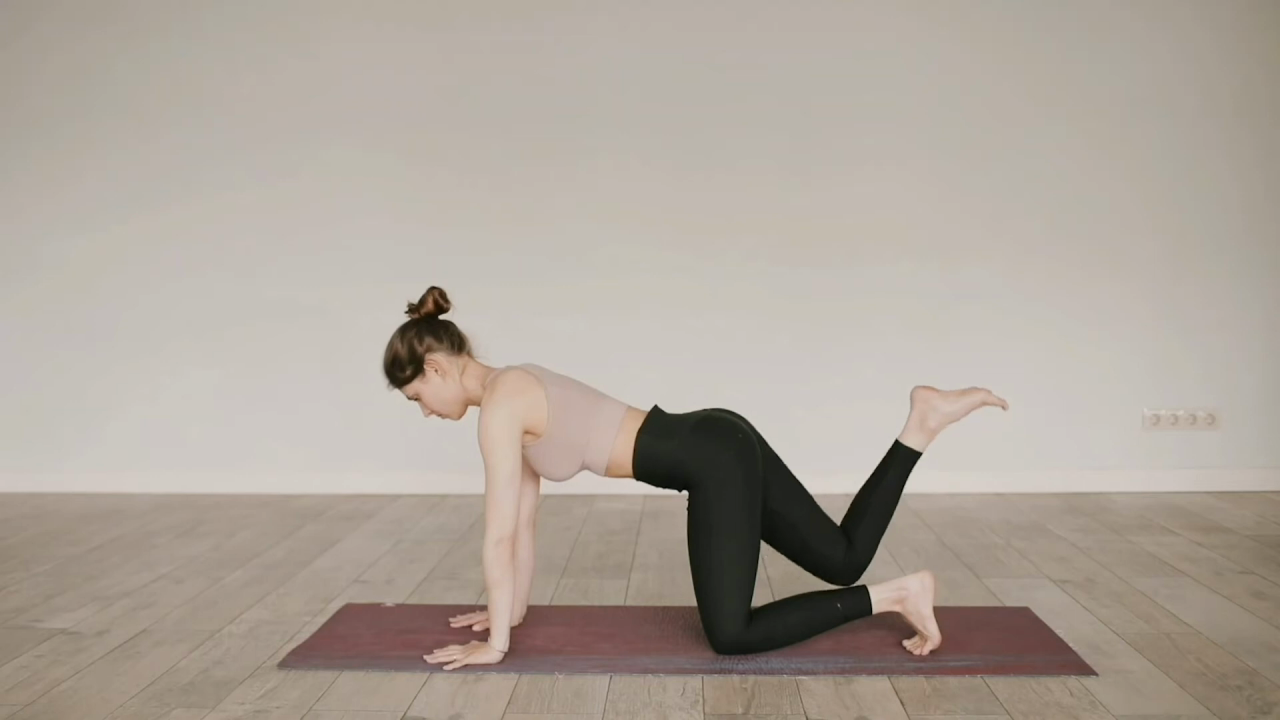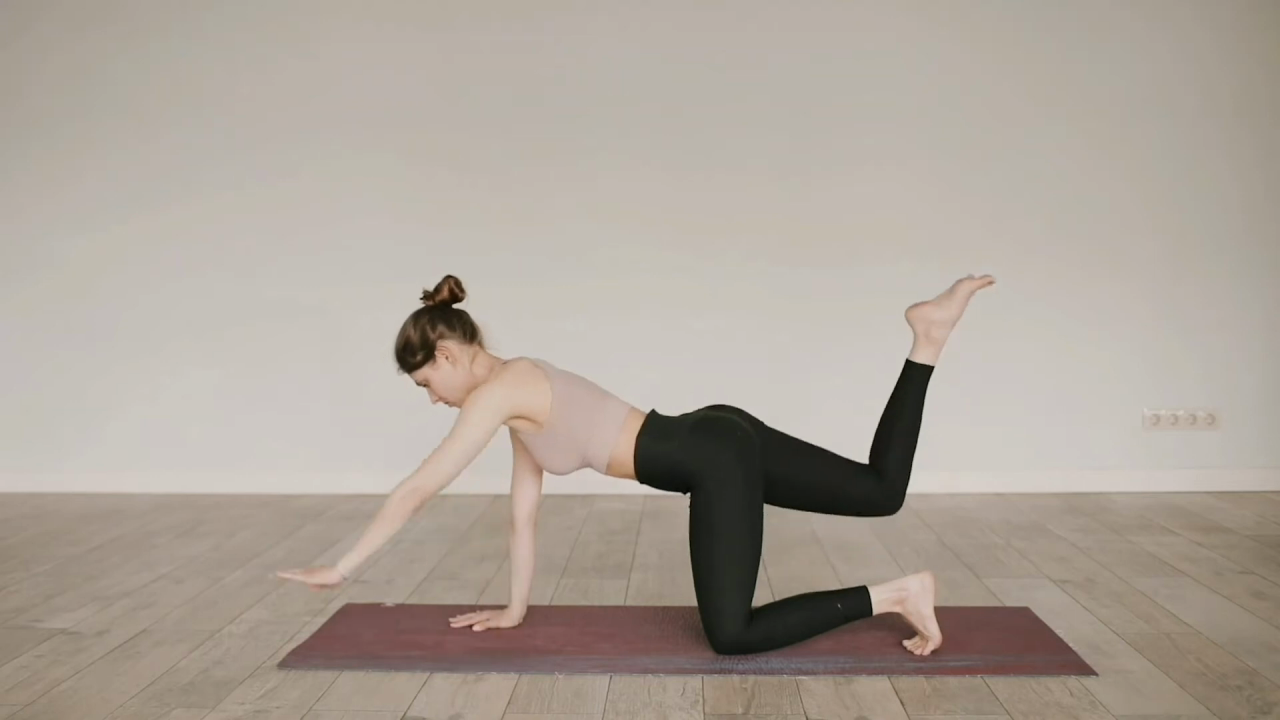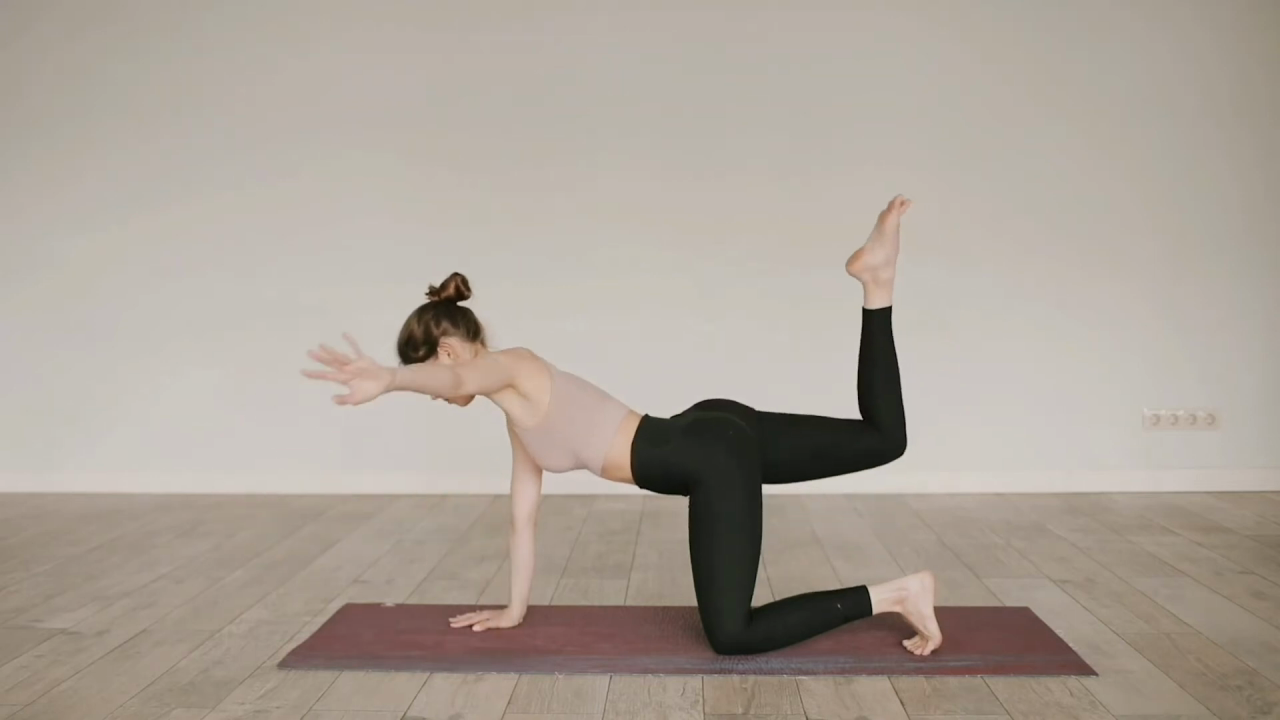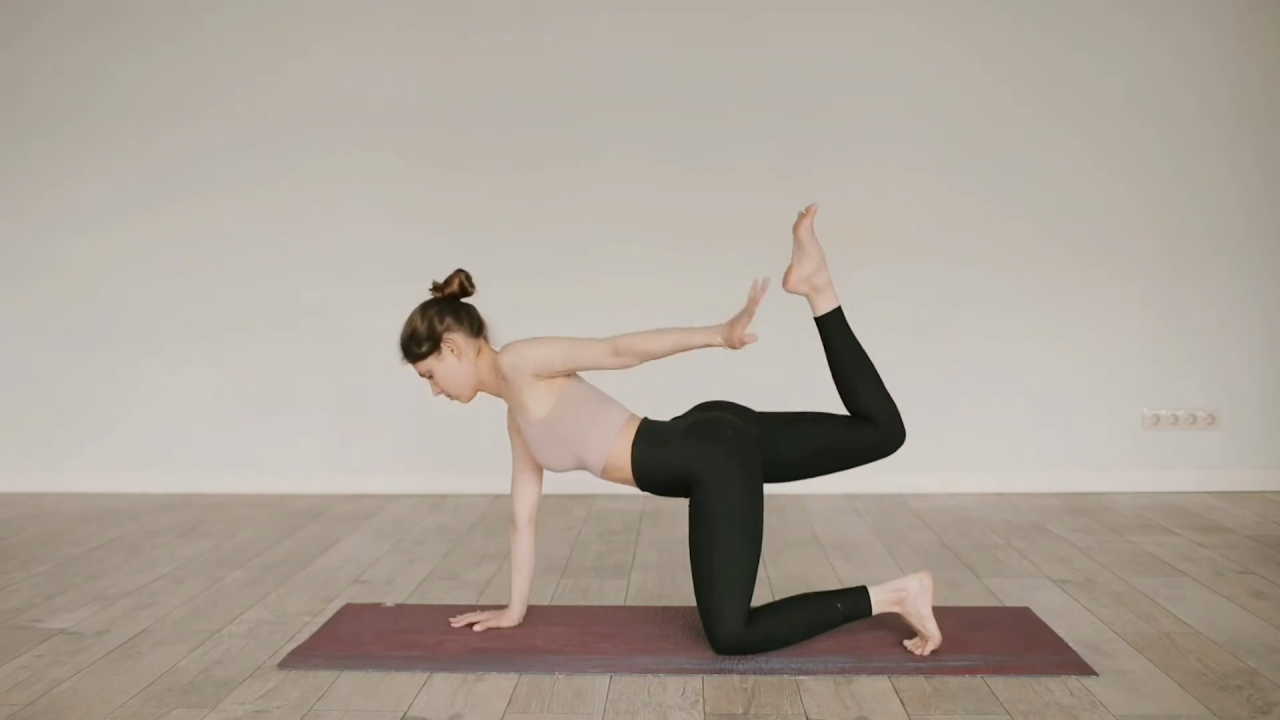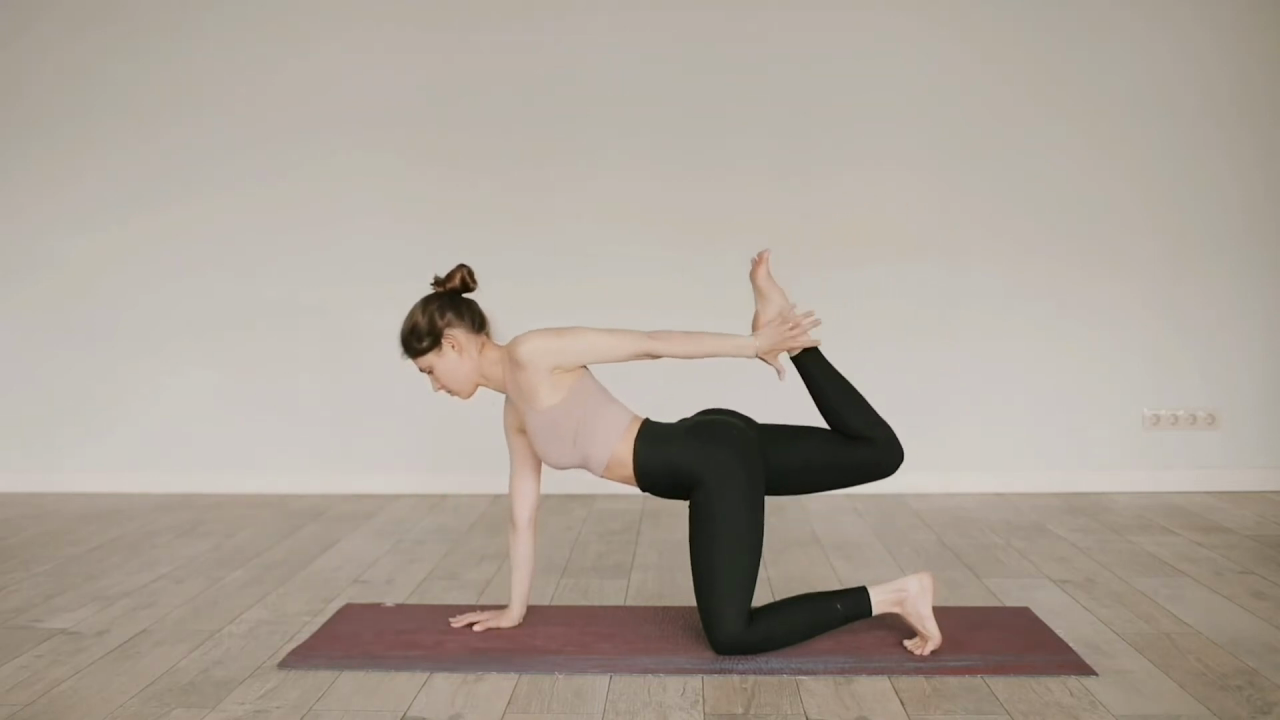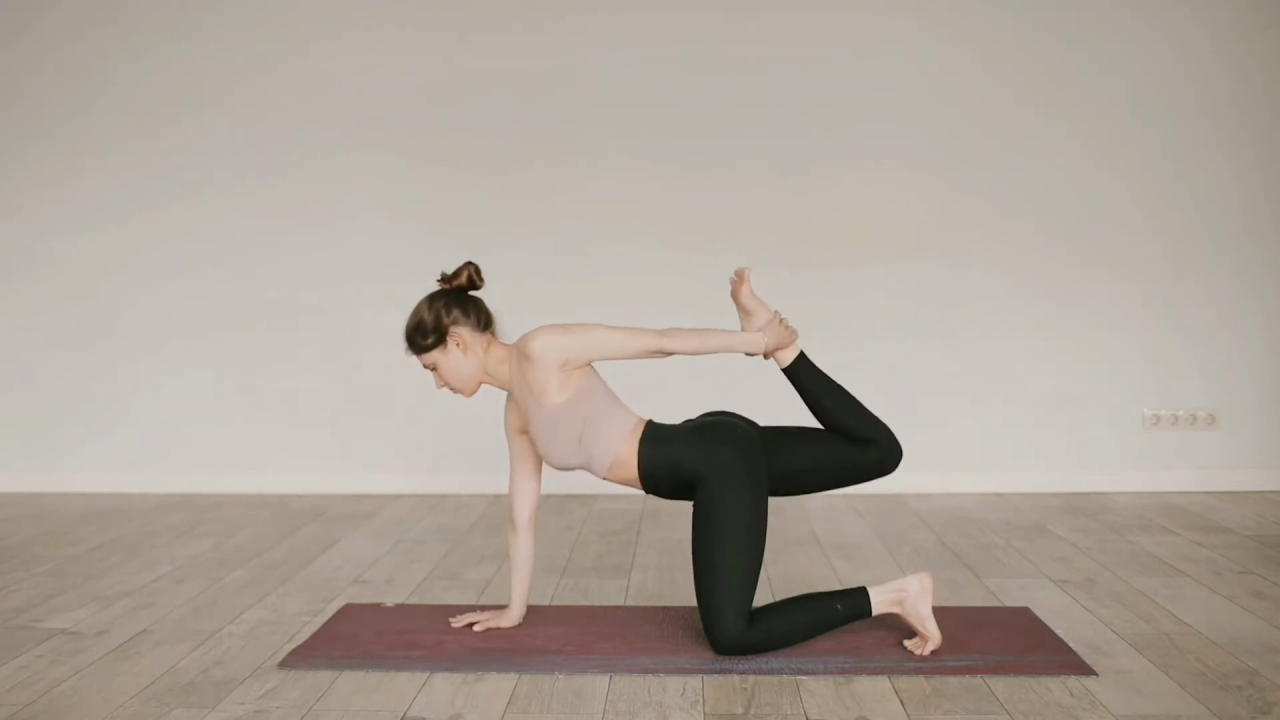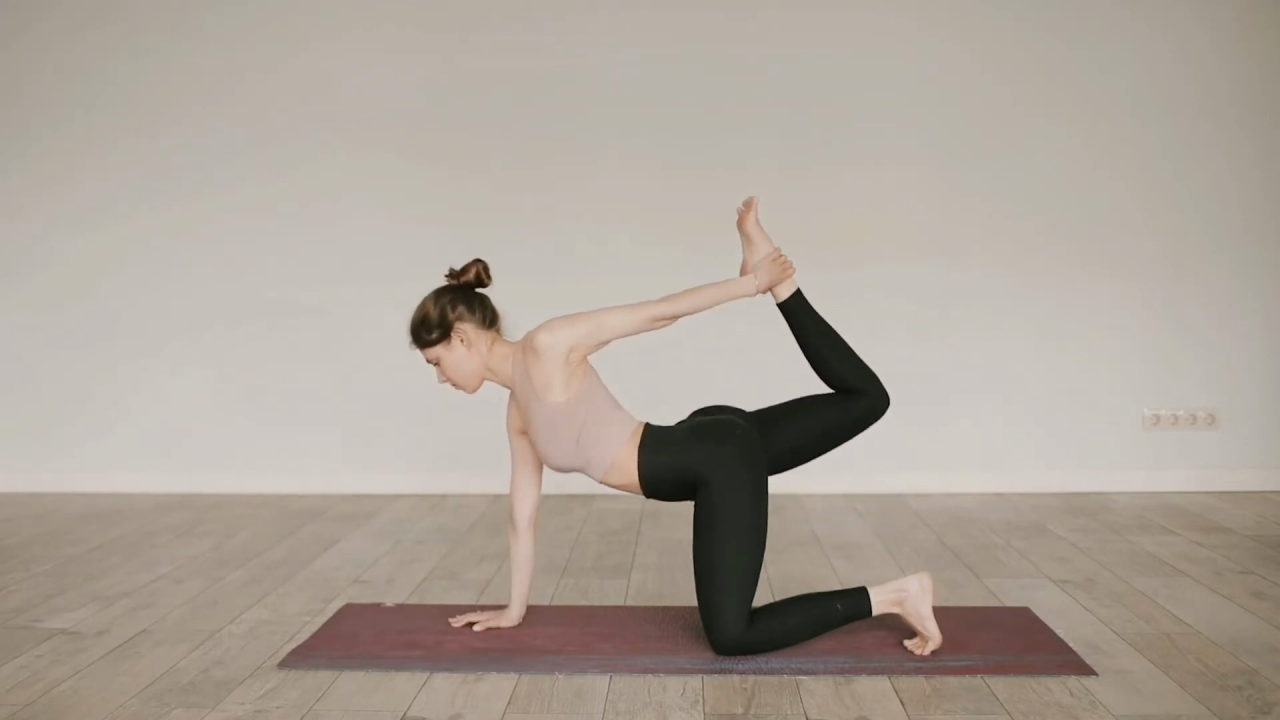
dt=0.5s
person 1, frame 1
left shoulder: (498, 405)
right shoulder: (513, 394)
left elbow: (499, 536)
right elbow: (523, 518)
left wrist: (495, 643)
right wrist: (512, 609)
left hip: (714, 461)
right hip: (719, 444)
left knee: (731, 634)
right knee: (843, 562)
left ankle: (894, 594)
right ankle: (920, 425)
person 1, frame 2
left shoulder: (500, 390)
right shoulder: (523, 394)
left elbow: (426, 482)
right elbow: (524, 513)
left wrist: (344, 565)
right wrist: (516, 608)
left hip: (715, 461)
right hip: (720, 445)
left knee: (732, 635)
right knee: (881, 492)
left ankle: (890, 597)
right ankle: (925, 337)
person 1, frame 3
left shoulder: (511, 368)
right shoulder: (521, 410)
left elbow: (456, 380)
right elbow: (524, 513)
left wrist: (388, 379)
right wrist: (515, 609)
left hip: (713, 461)
right hip: (716, 437)
left knee: (732, 636)
right knee: (883, 438)
left ankle: (891, 596)
right ankle: (876, 281)
person 1, frame 4
left shoulder: (518, 362)
right shoulder: (517, 410)
left elbow: (620, 349)
right elbow: (524, 514)
left wrist: (715, 335)
right wrist: (514, 608)
left hip: (715, 457)
right hip: (712, 446)
left knee: (731, 636)
right knee: (882, 433)
left ankle: (890, 595)
person 1, frame 5
left shoulder: (531, 354)
right shoulder: (516, 411)
left elbow: (649, 344)
right elbow: (523, 514)
left wrist: (752, 346)
right wrist: (514, 608)
left hip: (715, 457)
right hip: (708, 455)
left knee: (732, 636)
left ankle: (892, 596)
person 1, frame 6
left shoulder: (540, 350)
right shoulder: (516, 411)
left elbow: (658, 341)
right elbow: (522, 516)
left wrist: (751, 340)
right wrist: (514, 608)
left hip: (719, 457)
right hip: (710, 458)
left knee: (731, 636)
left ankle: (891, 595)
person 1, frame 7
left shoulder: (547, 346)
right shoulder: (518, 410)
left elbow: (658, 313)
right elbow: (522, 516)
left wrist: (750, 284)
right wrist: (513, 609)
left hip: (719, 458)
right hip: (712, 453)
left knee: (731, 637)
left ankle: (889, 598)
